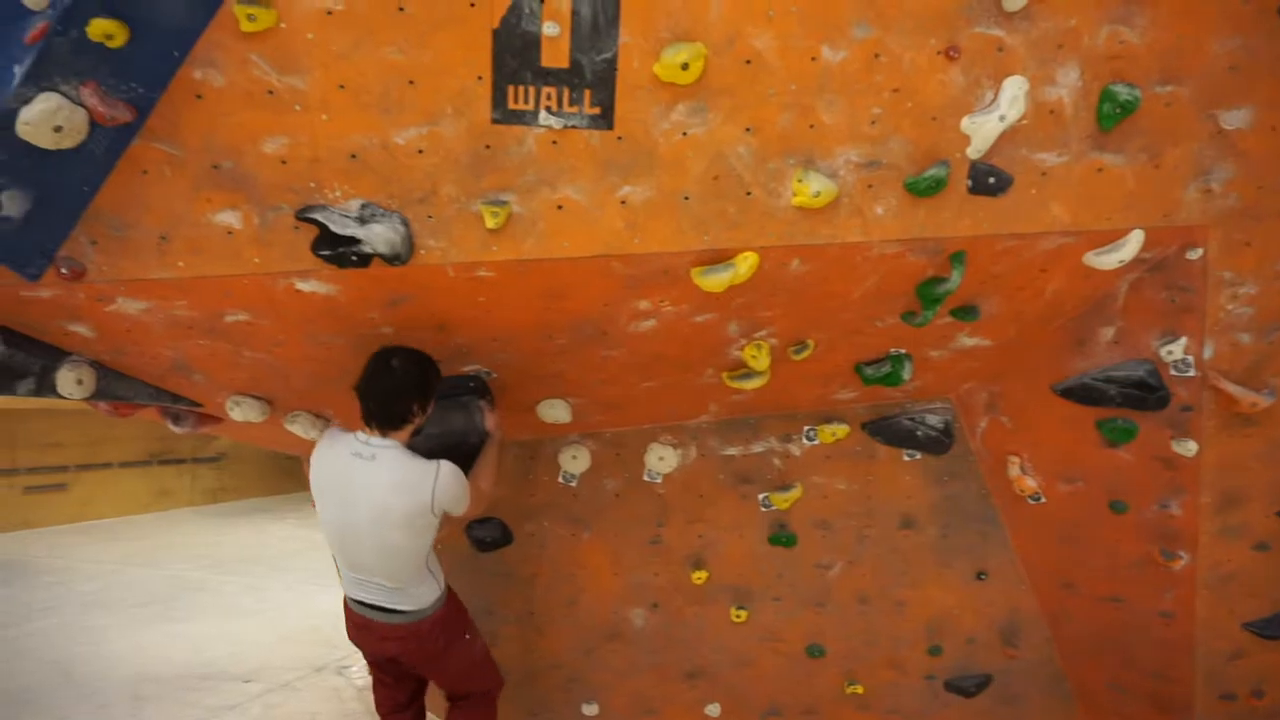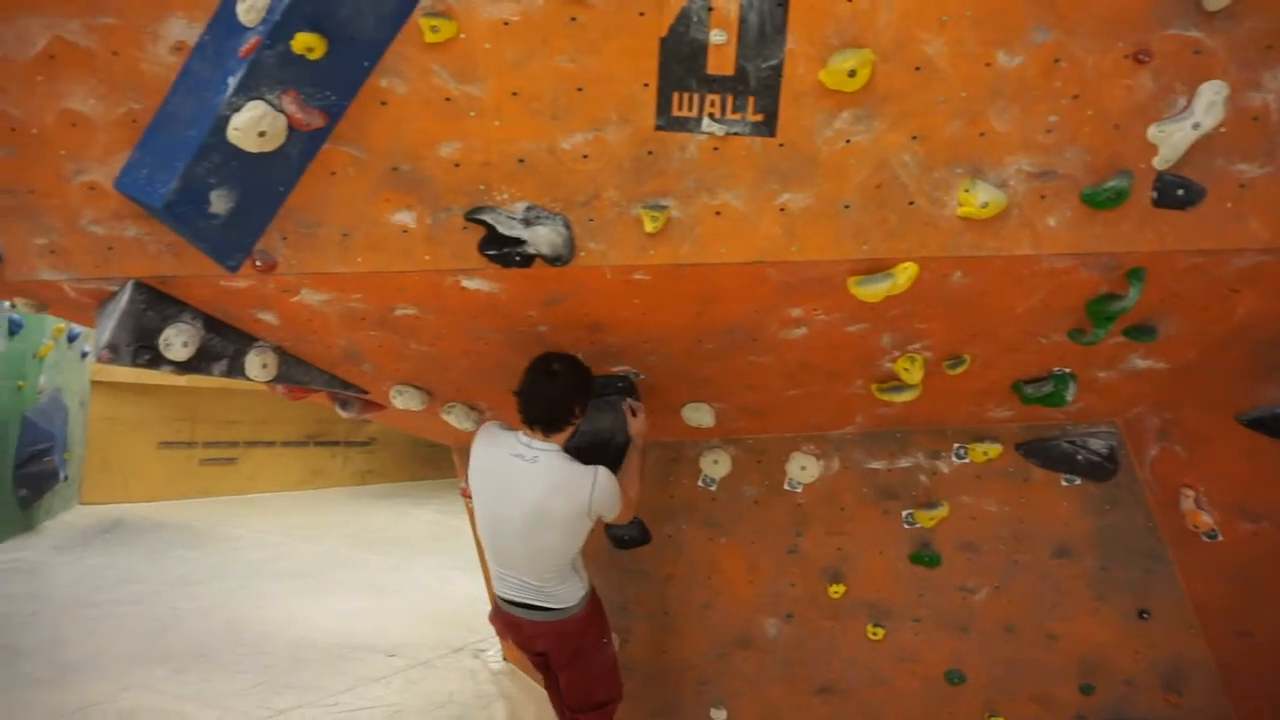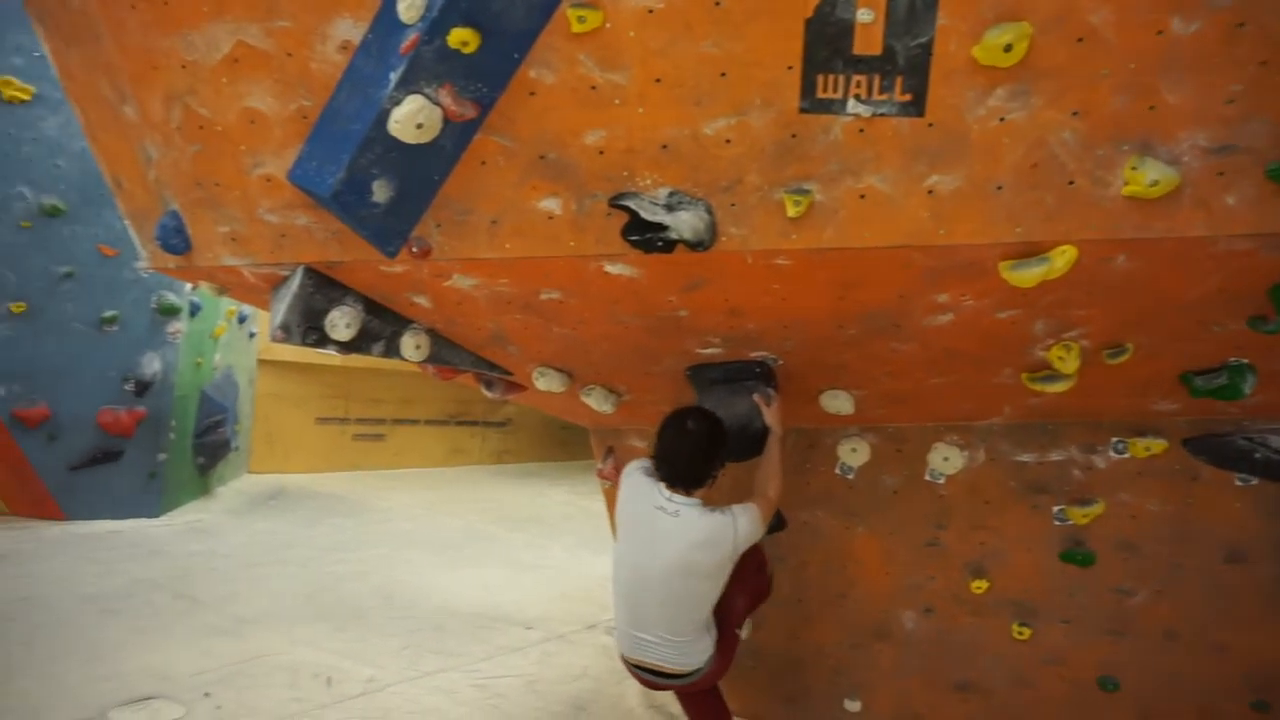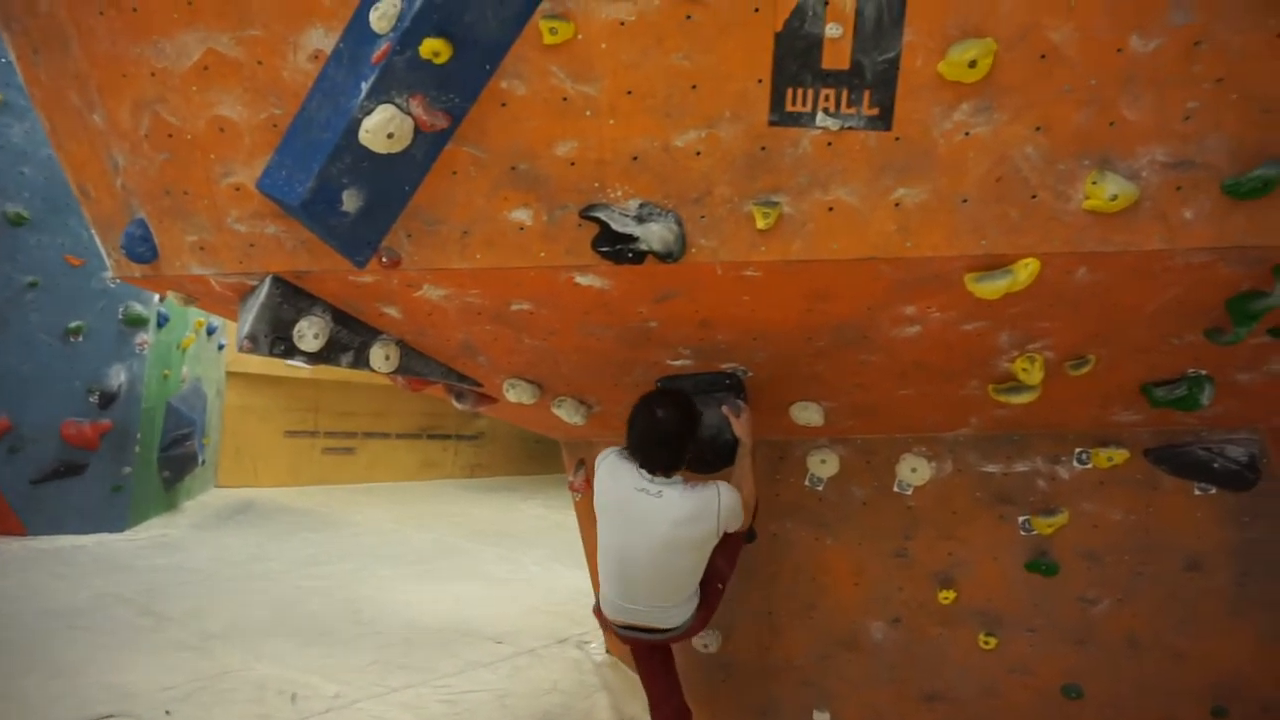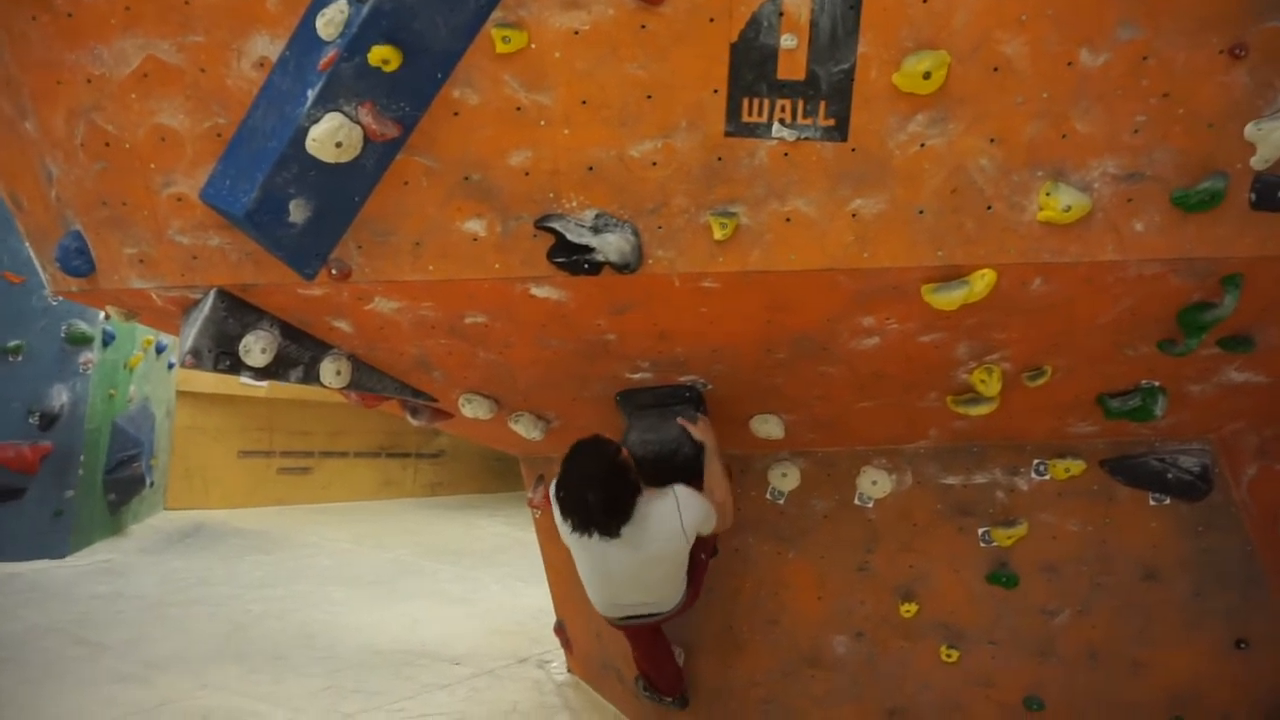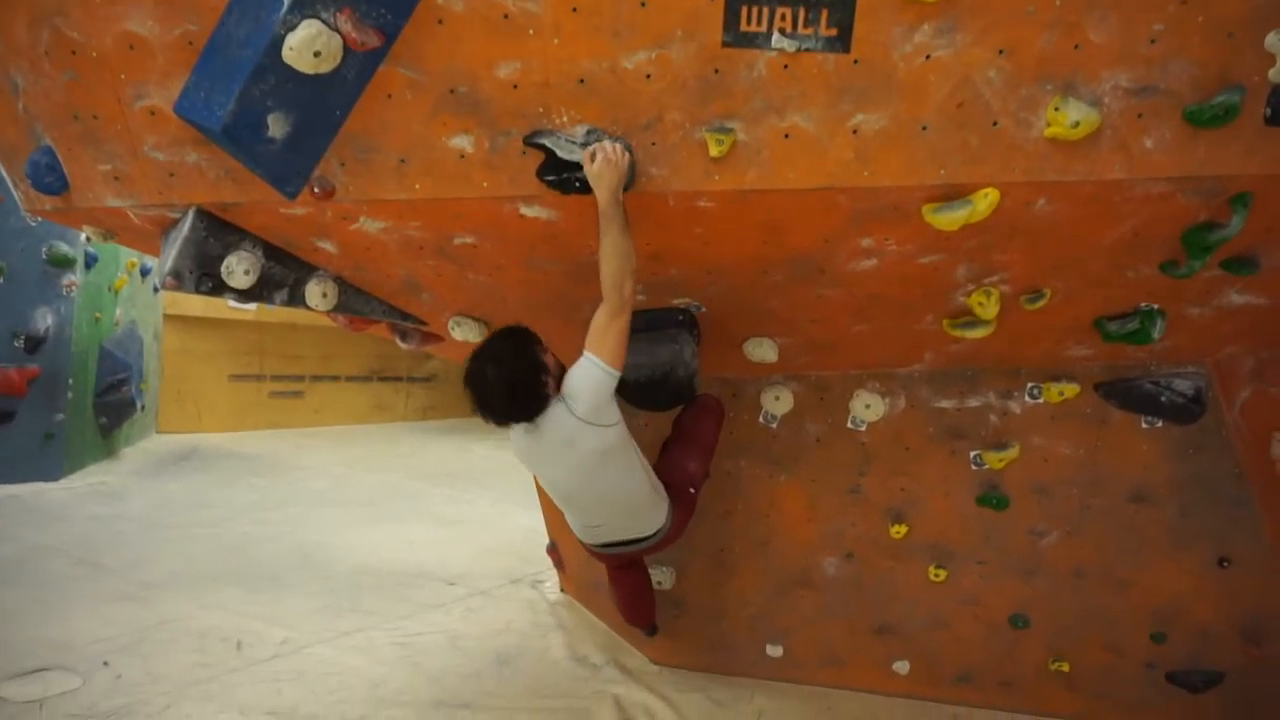
dt=0.7s
person 1, frame 1
left shoulder: (327, 447)
right shoulder: (435, 478)
right elbow: (475, 502)
right wrist: (493, 437)
left hip: (361, 616)
right hip: (422, 620)
person 1, frame 2
left shoulder: (486, 441)
right shoulder: (589, 483)
right elbow: (625, 509)
right wrist: (637, 441)
left hip: (509, 611)
right hip: (565, 616)
left knee: (560, 689)
person 1, frame 3
left shoulder: (632, 482)
right shoulder: (727, 528)
left elbow: (661, 463)
right elbow: (766, 498)
right wrist: (775, 431)
left hip: (633, 661)
right hip: (693, 670)
right knee: (750, 557)
person 1, frame 4
left shoulder: (607, 467)
right shoulder: (714, 500)
right elbow: (743, 514)
right wrist: (745, 443)
left hip: (616, 622)
right hip: (680, 623)
person 1, frame 5
left shoulder: (562, 503)
right shoulder: (678, 508)
right elbow: (723, 517)
right wrist: (709, 445)
left hip: (614, 614)
right hip: (672, 603)
right knee: (721, 471)
left ankle: (666, 688)
person 1, frame 6
left shoulder: (518, 431)
right shoulder: (580, 403)
right elbow: (618, 297)
right wrist: (608, 192)
left hip: (600, 542)
right hip: (660, 524)
right knee: (708, 406)
left ankle: (642, 620)
right ankle: (686, 474)
